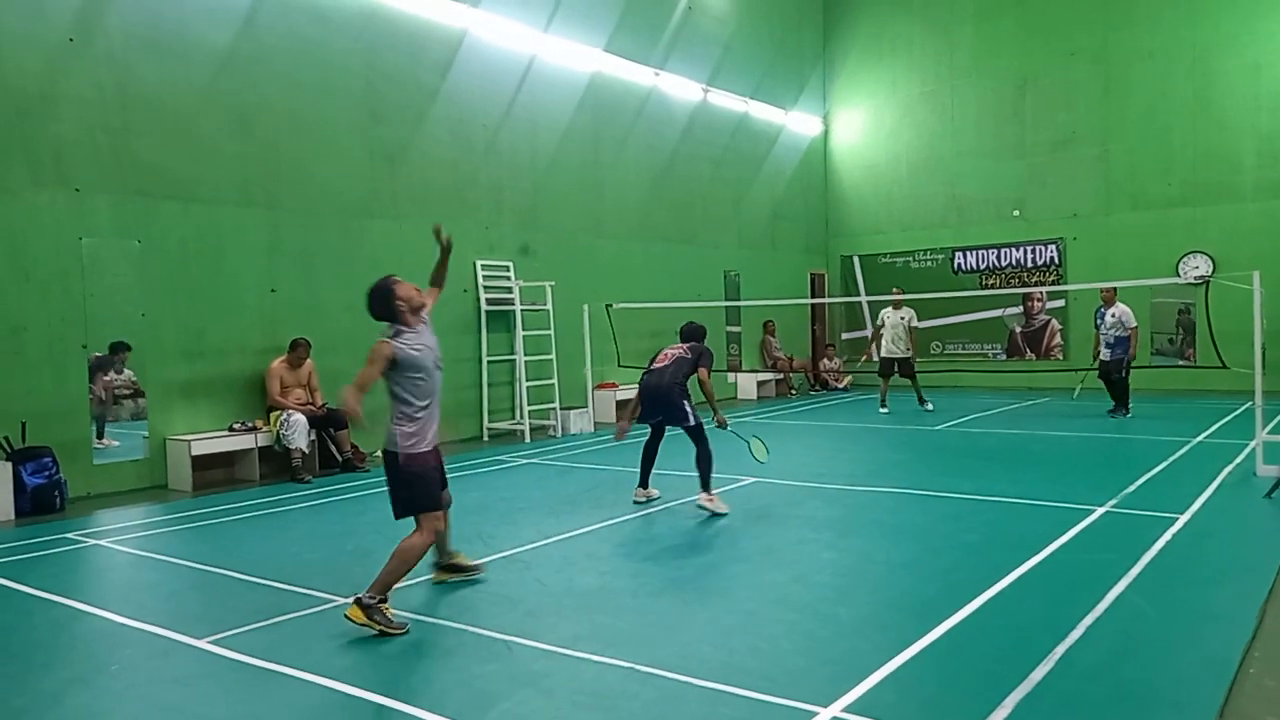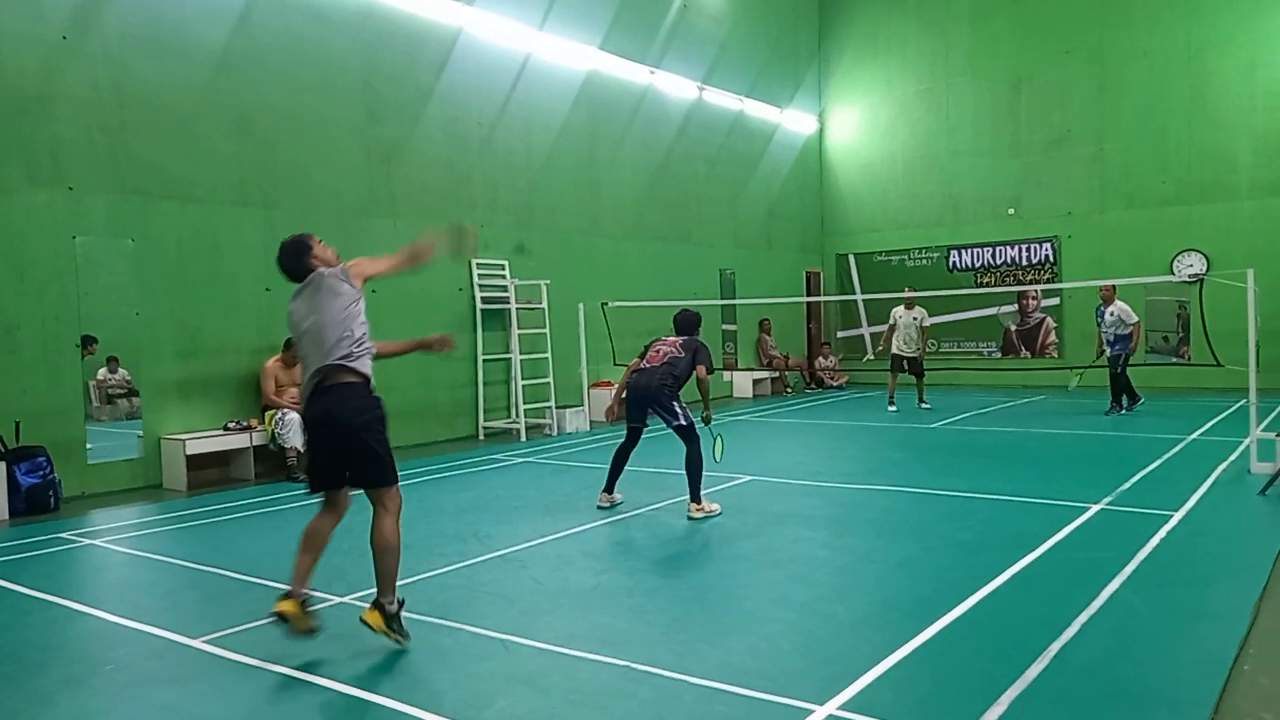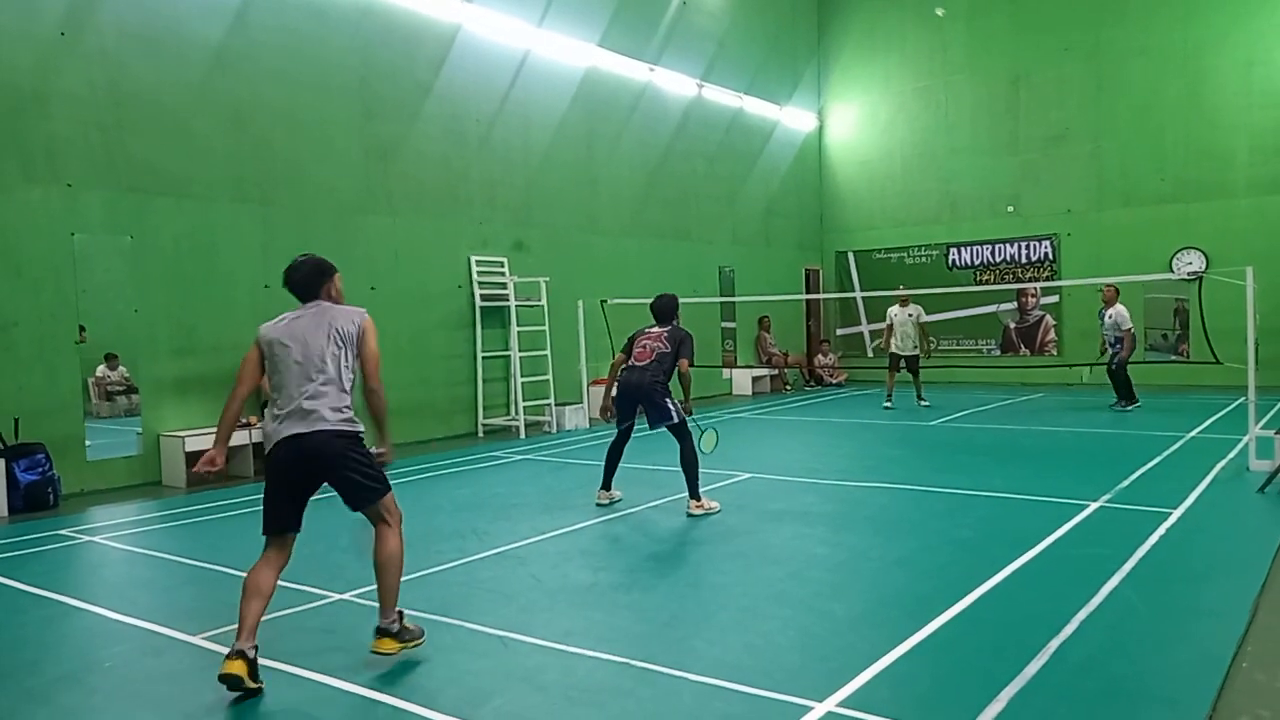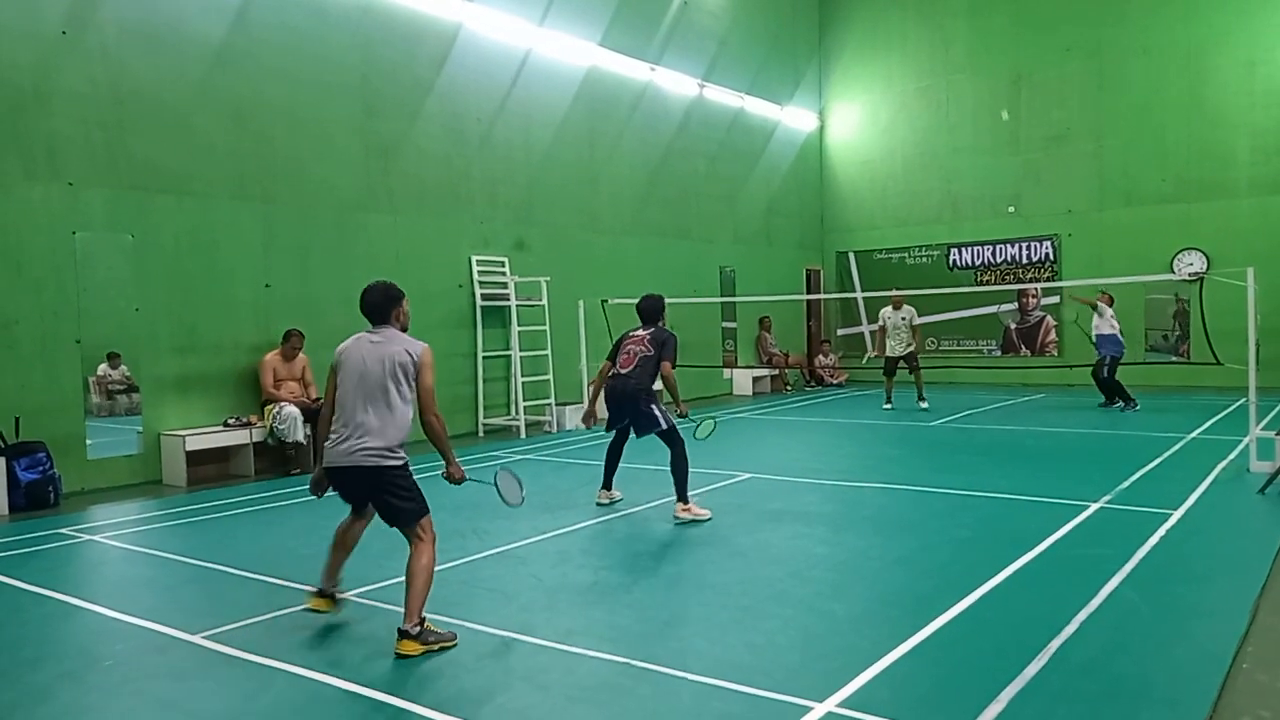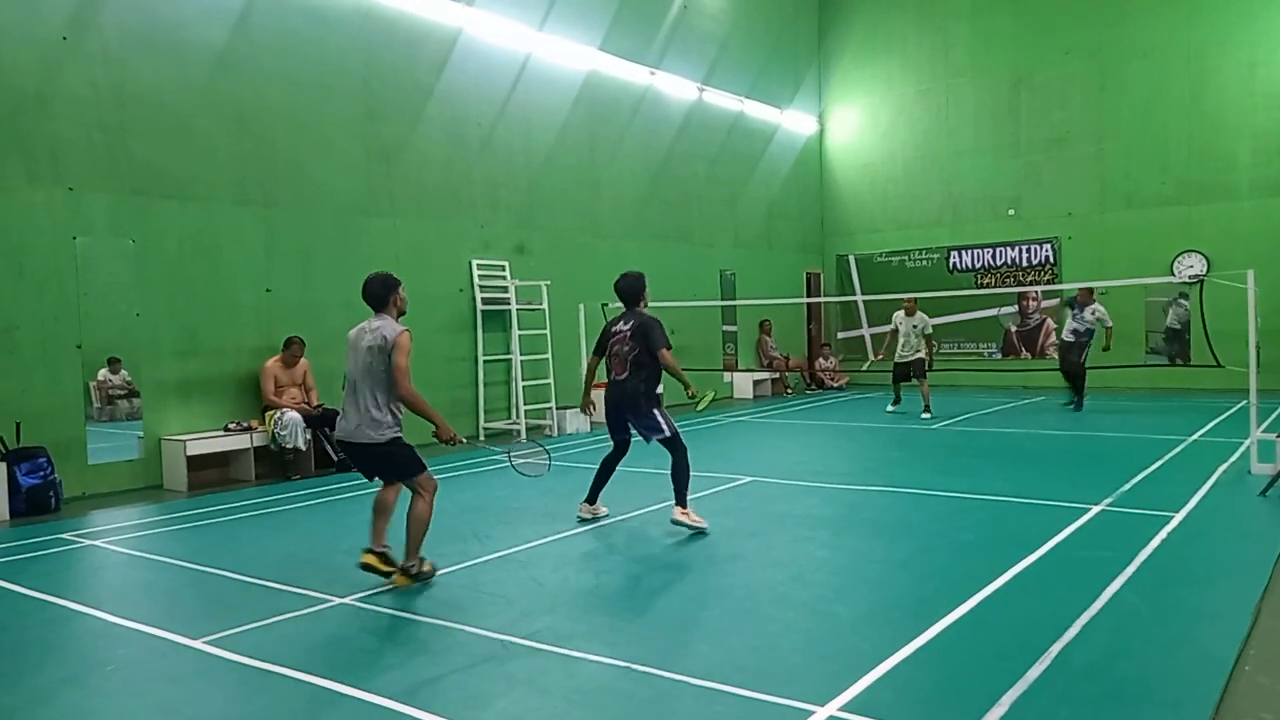
dt=0.4s
person 1, frame 1
left shoulder: (422, 324)
right shoulder: (388, 345)
left elbow: (434, 286)
right elbow: (356, 388)
left wrist: (444, 252)
right wrist: (349, 406)
left hip: (424, 444)
right hip: (407, 450)
left knee: (441, 506)
right knee: (431, 527)
left ankle: (446, 561)
right ankle: (368, 602)
person 1, frame 2
left shoulder: (297, 308)
right shoulder: (340, 275)
right elbow: (406, 258)
left wrist: (423, 344)
right wrist: (445, 236)
left hip: (318, 400)
right hip: (351, 395)
left knee: (333, 506)
right knee: (387, 504)
left ankle: (294, 596)
right ankle: (386, 606)
person 1, frame 3
left shoulder: (269, 330)
right shoulder: (357, 319)
left elbow: (240, 391)
right elbow: (372, 387)
left wrist: (219, 447)
right wrist: (384, 439)
left hip: (284, 445)
right hip: (335, 437)
left knee: (274, 553)
right knee: (388, 518)
left ankle: (241, 656)
right ankle: (390, 627)
person 1, frame 4
left shoulder: (344, 350)
right shoulder: (417, 351)
left elbow: (327, 412)
right elbow: (429, 415)
left wrist: (321, 465)
right wrist: (451, 460)
left hip: (339, 462)
right hip: (383, 461)
left knee: (358, 515)
right knee: (422, 537)
left ankle: (326, 590)
right ankle: (412, 631)
person 1, frame 5
left shoulder: (356, 333)
right shoulder: (397, 335)
right elbow: (403, 391)
right wrist: (440, 423)
left hip: (348, 433)
right hip: (378, 434)
left knee: (392, 483)
right knee: (425, 487)
left ankle: (377, 550)
right ankle: (410, 565)
person 2, frame 1
left shoulder: (665, 351)
right shoulder: (702, 350)
right elbow: (703, 377)
left wrist: (627, 419)
right wrist: (717, 412)
left hip: (648, 387)
right hip: (671, 388)
left knee: (656, 434)
right knee: (701, 441)
left ankle: (643, 489)
right ankle: (706, 495)
person 2, frame 2
left shoulder: (657, 342)
right shoulder: (697, 346)
left elbow: (631, 368)
right elbow: (702, 376)
left wrist: (616, 399)
right wrist: (707, 408)
left hip: (635, 386)
right hip: (660, 389)
left knee: (631, 440)
right knee: (692, 441)
left ankle: (607, 494)
right ankle: (696, 504)
person 2, frame 3
left shoulder: (640, 333)
right shoulder: (681, 335)
left elbow: (616, 363)
right elbow: (683, 369)
left wrist: (606, 399)
right wrist: (687, 400)
left hip: (626, 384)
right hip: (652, 386)
left knee: (622, 436)
right knee: (685, 438)
left ankle: (605, 491)
right ankle: (696, 501)
person 2, frame 4
left shoulder: (626, 336)
right shoulder: (666, 336)
left elbow: (604, 371)
right elbow: (666, 372)
left wrist: (591, 405)
right wrist: (679, 404)
left hip: (613, 390)
right hip: (637, 392)
left knee: (619, 437)
right knee: (676, 443)
left ankle: (606, 491)
right ankle: (683, 504)
person 2, frame 5
left shoulder: (610, 326)
right shoulder: (648, 323)
left elbow: (593, 363)
right elbow: (666, 359)
left wrist: (586, 395)
right wrist: (688, 386)
left hip: (615, 398)
right hip: (640, 398)
left knee: (619, 449)
right knee: (678, 450)
left ankle: (589, 505)
right ankle: (681, 508)
